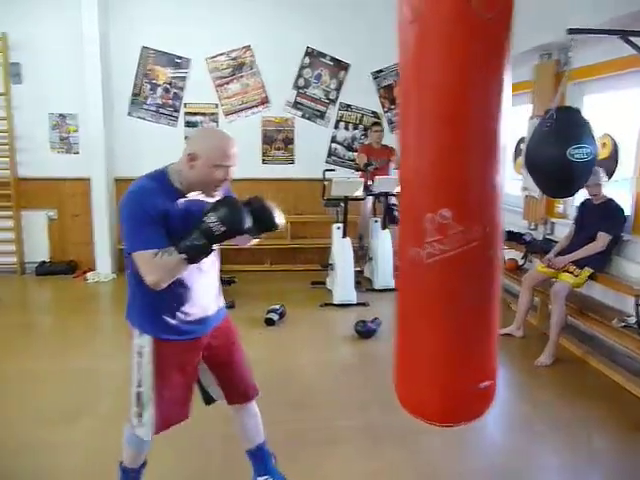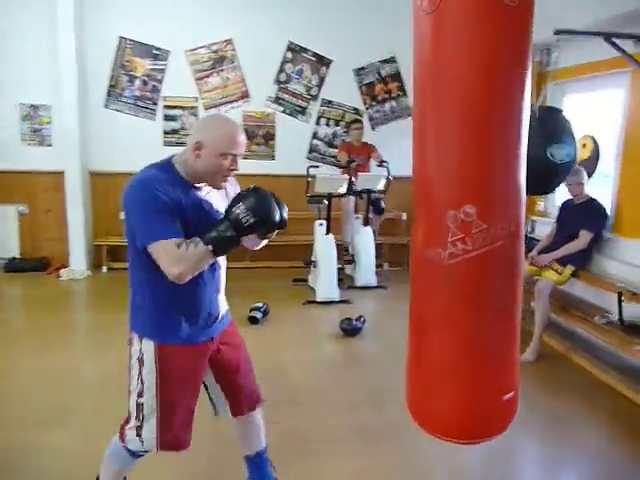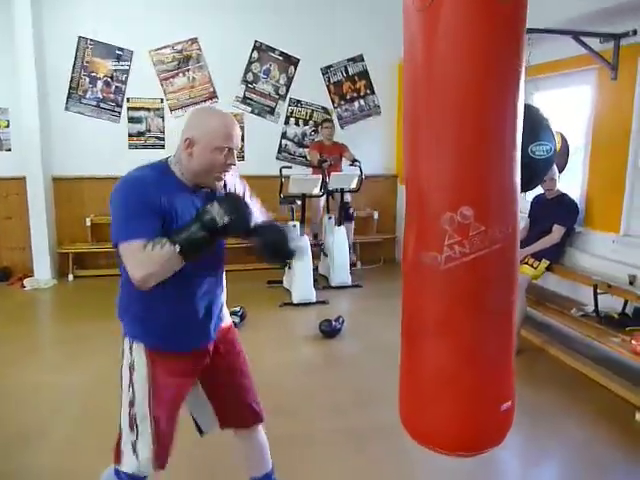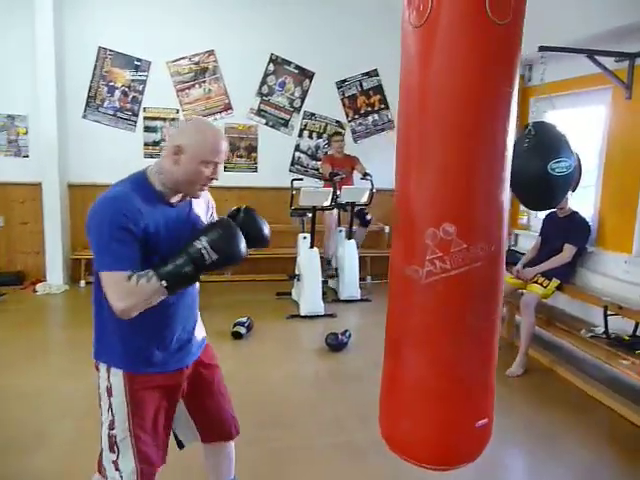
dt=0.4s
person 1, frame 1
left shoulder: (213, 190)
right shoulder: (142, 198)
left elbow: (242, 240)
right elbow: (154, 275)
left wrist: (257, 221)
right wrist: (205, 236)
left hip: (213, 319)
right hip: (162, 331)
left knee: (243, 395)
right knee: (148, 419)
person 1, frame 2
left shoulder: (217, 184)
right shoulder: (148, 189)
left elbow: (249, 244)
right elbow: (177, 268)
left wrist: (262, 224)
right wrist: (230, 228)
left hip: (215, 322)
right hip: (165, 334)
left knee: (248, 401)
right knee: (145, 435)
person 1, frame 3
left shoulder: (227, 184)
right shoulder: (138, 189)
left elbow: (261, 225)
right elbow: (141, 271)
left wrist: (271, 236)
right wrist: (202, 229)
left hip: (212, 331)
right hip: (156, 344)
left knee: (248, 418)
person 1, frame 4
left shoulder: (193, 197)
right shoulder: (117, 209)
left elbow: (213, 255)
right elbow: (124, 301)
left wrist: (236, 235)
right wrist: (193, 260)
left hip: (190, 348)
right hip: (135, 364)
left knee: (221, 432)
person 2, frame 1
left shoulder: (614, 211)
right shoulder: (584, 205)
left elbow: (601, 245)
left wrist: (567, 258)
right wrist: (553, 253)
left hip: (589, 260)
right hip: (567, 255)
left knee: (558, 290)
right knee: (528, 279)
left ankle: (551, 349)
right ankle: (517, 327)
person 2, frame 2
left shoulder: (596, 210)
right shoulder: (566, 204)
left elbow: (582, 243)
left wrist: (550, 256)
right wrist: (536, 251)
left hip: (570, 258)
right hip: (548, 253)
left knee: (541, 288)
left ankle: (534, 346)
person 2, frame 3
left shoulder: (568, 204)
right shoulder: (537, 200)
left elbow: (555, 237)
left wrist: (525, 251)
left hip: (544, 252)
right hip: (523, 248)
left knee: (518, 283)
left ankle: (514, 338)
person 2, frame 4
left shoulder: (580, 224)
right shoulder: (550, 217)
left elbow: (566, 256)
left wrist: (536, 270)
right wrist: (520, 264)
left hip: (555, 271)
right hip: (533, 266)
left knee: (527, 301)
left ankle: (522, 358)
person 3, frame 1
left shoulder: (389, 150)
right shoulder: (365, 148)
left elbow: (397, 160)
right elbow: (361, 160)
left wrist: (400, 164)
right wrist: (366, 165)
right hip: (368, 185)
right knee: (366, 213)
right ankle: (362, 237)
person 3, frame 2
left shoulder: (369, 147)
right shoulder: (345, 146)
left elbow: (377, 157)
right elbow: (343, 158)
left wrist: (382, 162)
right wrist: (348, 162)
left knee: (380, 207)
right knee: (348, 212)
right ankle: (347, 249)
person 3, frame 3
left shoulder: (340, 146)
right shoulder: (315, 145)
left elbow: (349, 156)
right elbow: (314, 157)
left wrist: (354, 160)
right wrist: (320, 161)
left knee: (348, 213)
right knee: (318, 204)
left ankle: (349, 249)
right ankle: (316, 236)
person 3, frame 4
left shoulder: (351, 159)
right shoulder: (327, 158)
left elbow: (361, 169)
right elbow: (326, 170)
left wrist: (365, 174)
right wrist: (331, 173)
left knee: (366, 219)
right knee: (331, 226)
right ankle: (329, 262)
